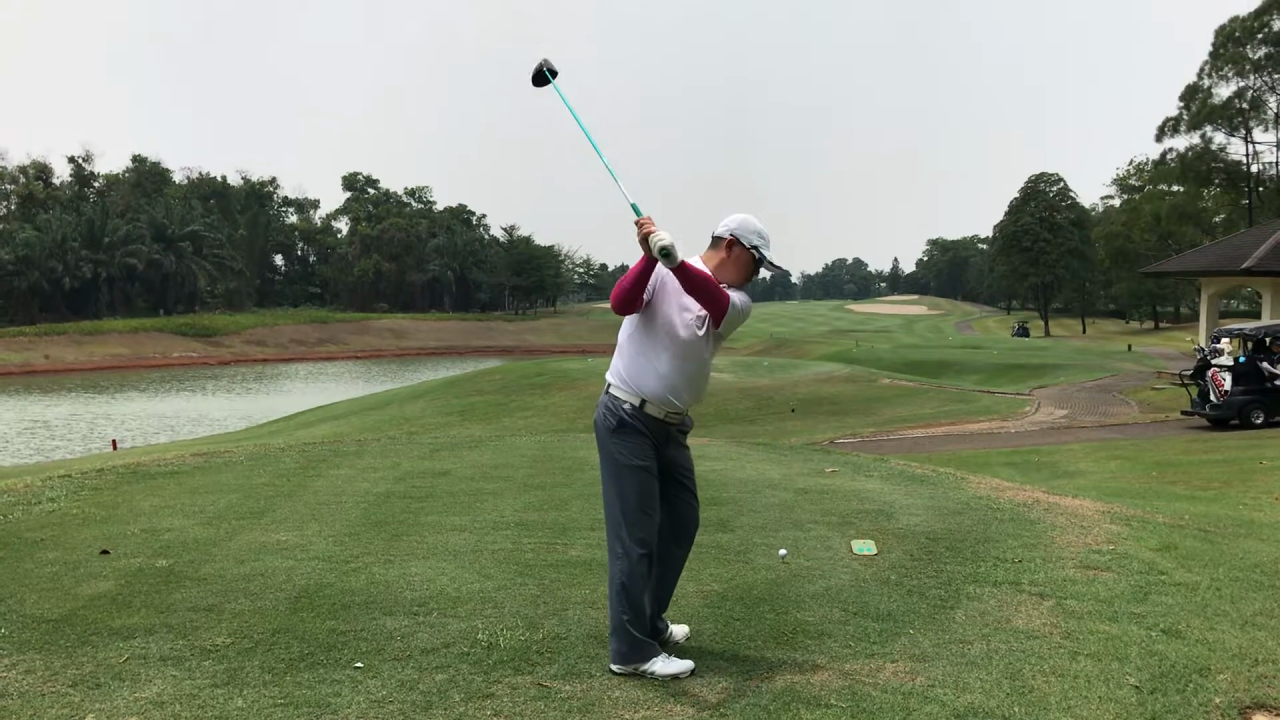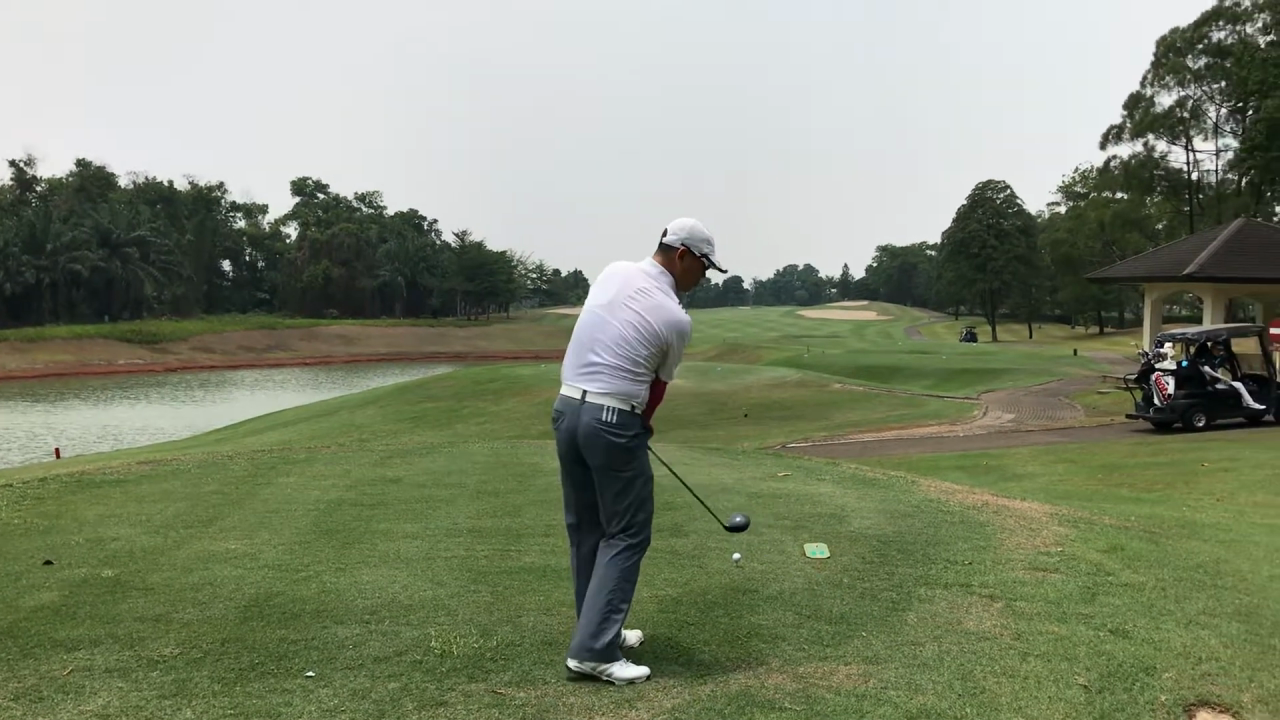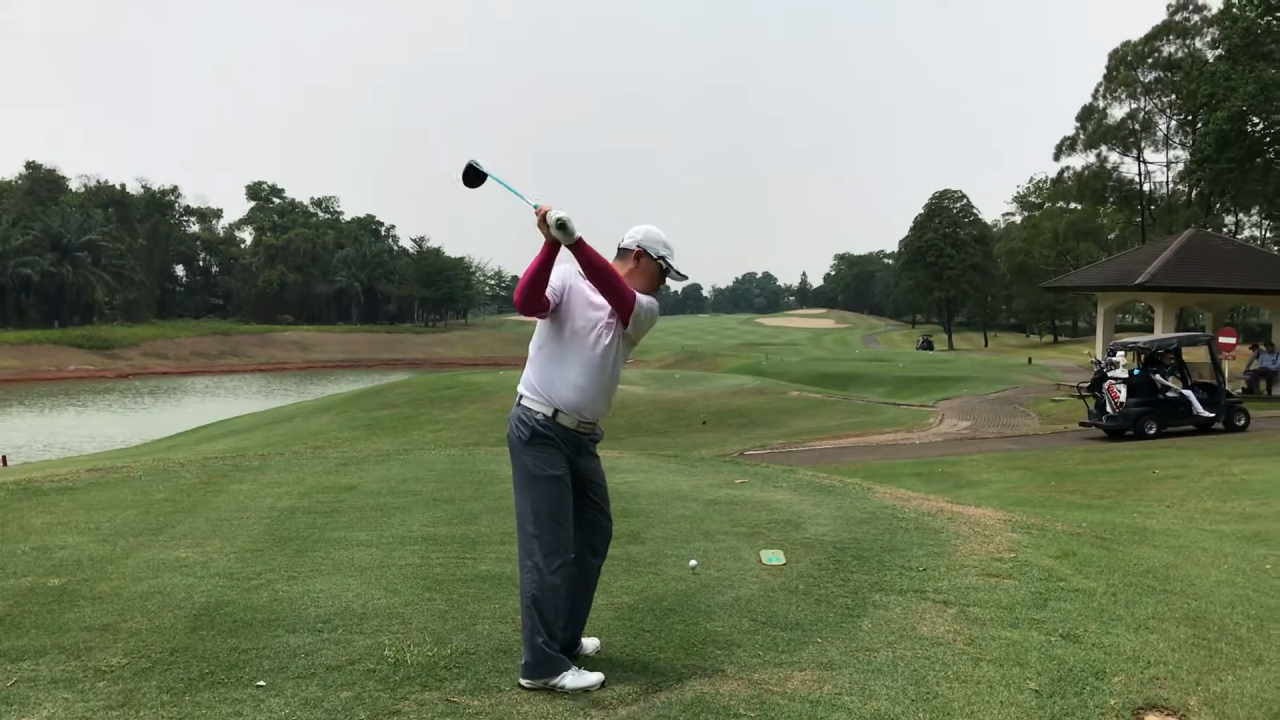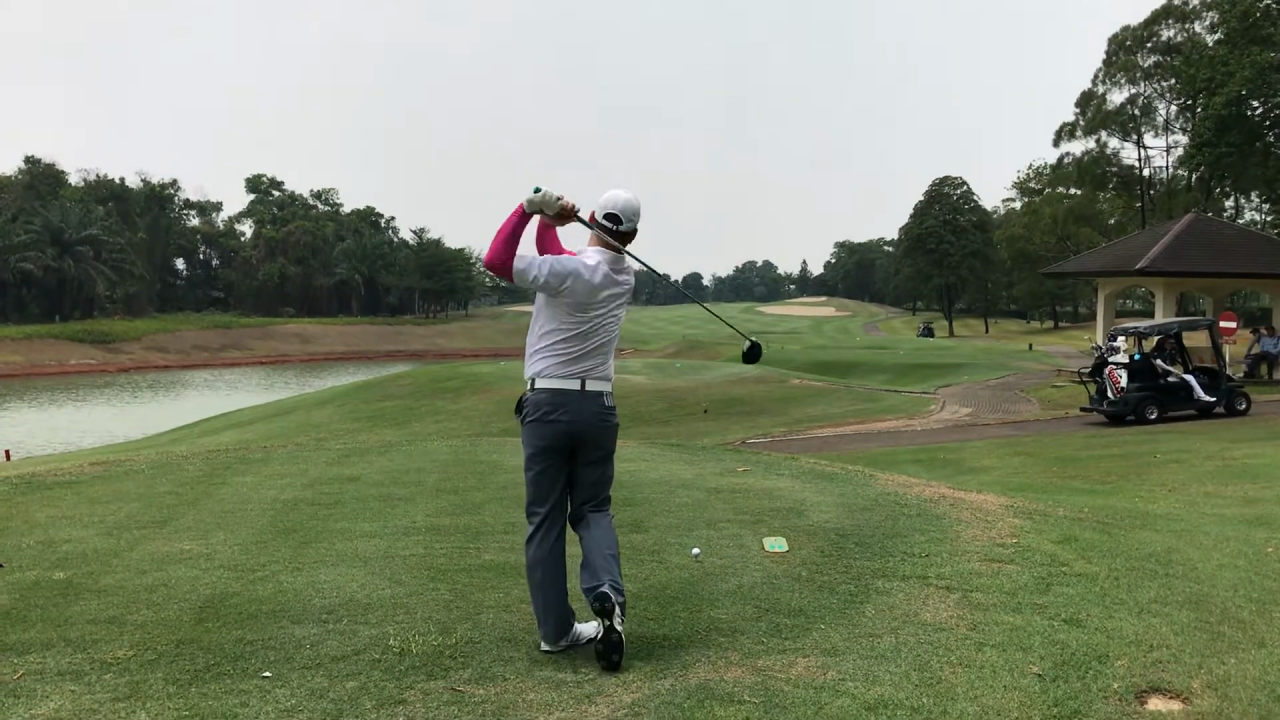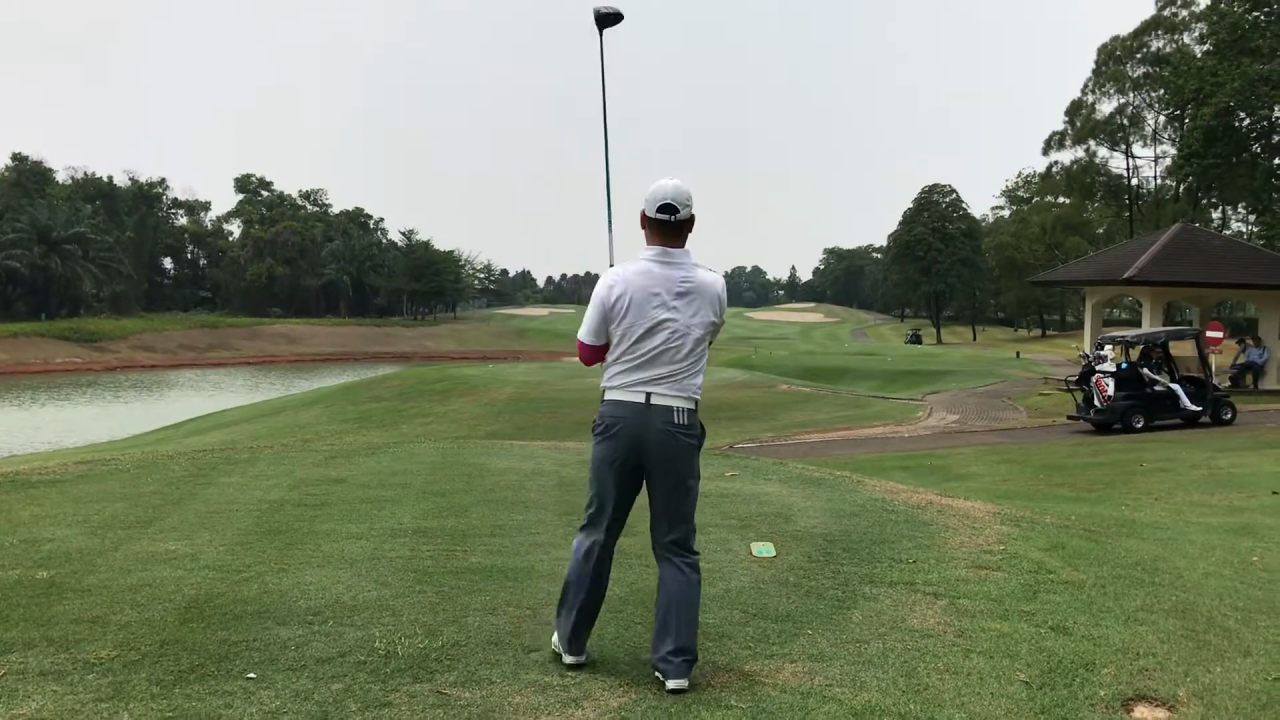
dt=1s
person 1, frame 1
left shoulder: (736, 301)
right shoulder: (654, 271)
left elbow: (711, 299)
right elbow: (621, 303)
left wrist: (673, 258)
right wrist: (651, 255)
left hip: (671, 426)
right hip: (626, 419)
left knee: (680, 525)
right knee: (634, 534)
left ankle: (648, 623)
right ankle: (631, 649)
person 1, frame 2
left shoulder: (613, 273)
right shoulder: (676, 320)
right elbow: (657, 387)
right wrist: (639, 423)
left hip: (568, 411)
right hip: (613, 424)
left knee: (587, 530)
right knee: (626, 536)
left ankle: (598, 629)
right ankle: (593, 648)
person 1, frame 3
left shoulder: (644, 309)
right shoulder: (566, 279)
left elbow: (617, 295)
right elbow: (525, 303)
left wrist: (576, 243)
right wrist: (553, 245)
left hip: (582, 437)
right hip: (539, 430)
left knee: (592, 537)
right knee: (548, 546)
left ankle: (563, 639)
right ankle: (542, 664)
person 1, frame 4
left shoulder: (571, 271)
right shoulder: (626, 277)
left elbow: (496, 262)
left wrist: (530, 210)
right wrist: (546, 220)
left hip: (546, 406)
right hip: (597, 408)
left knee: (544, 520)
right knee: (593, 510)
left ankle: (556, 629)
right ankle: (607, 595)
person 1, frame 5
left shoulder: (616, 281)
right shoulder: (714, 287)
left elbow: (588, 353)
left hip: (620, 418)
right hip: (676, 424)
left knee: (596, 533)
right knee: (676, 547)
left ankle: (572, 638)
right ankle: (674, 663)
